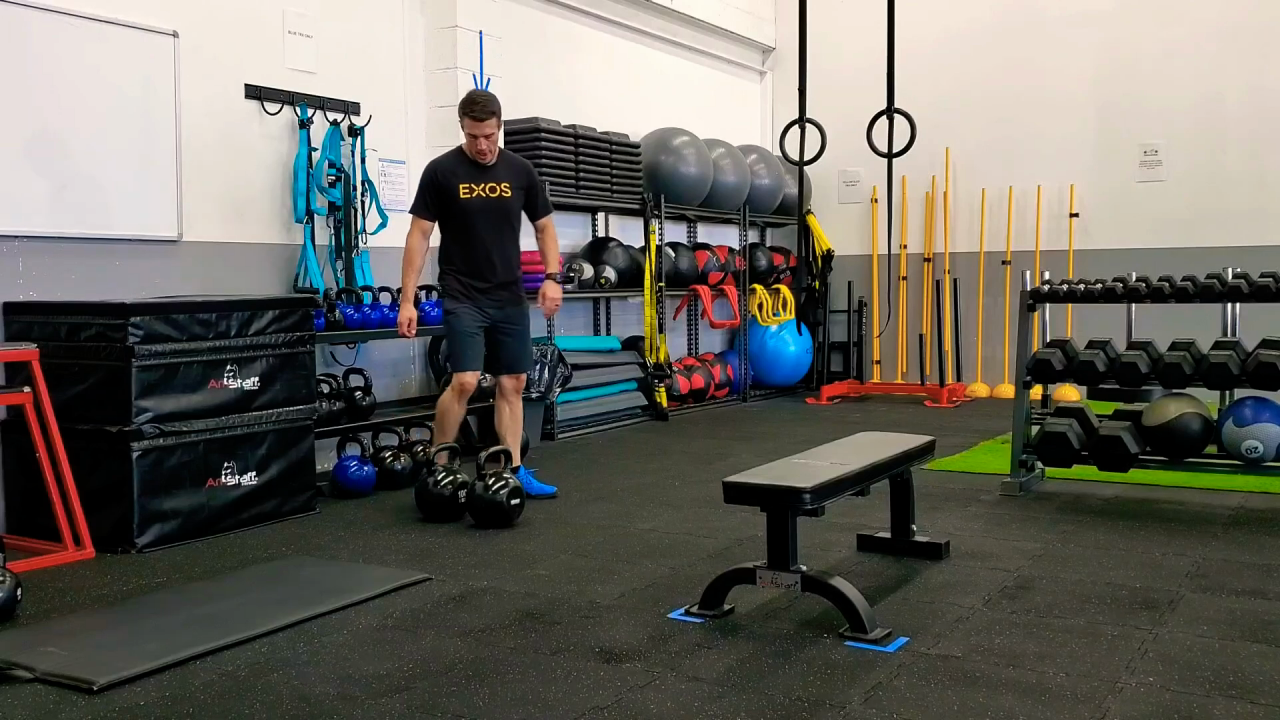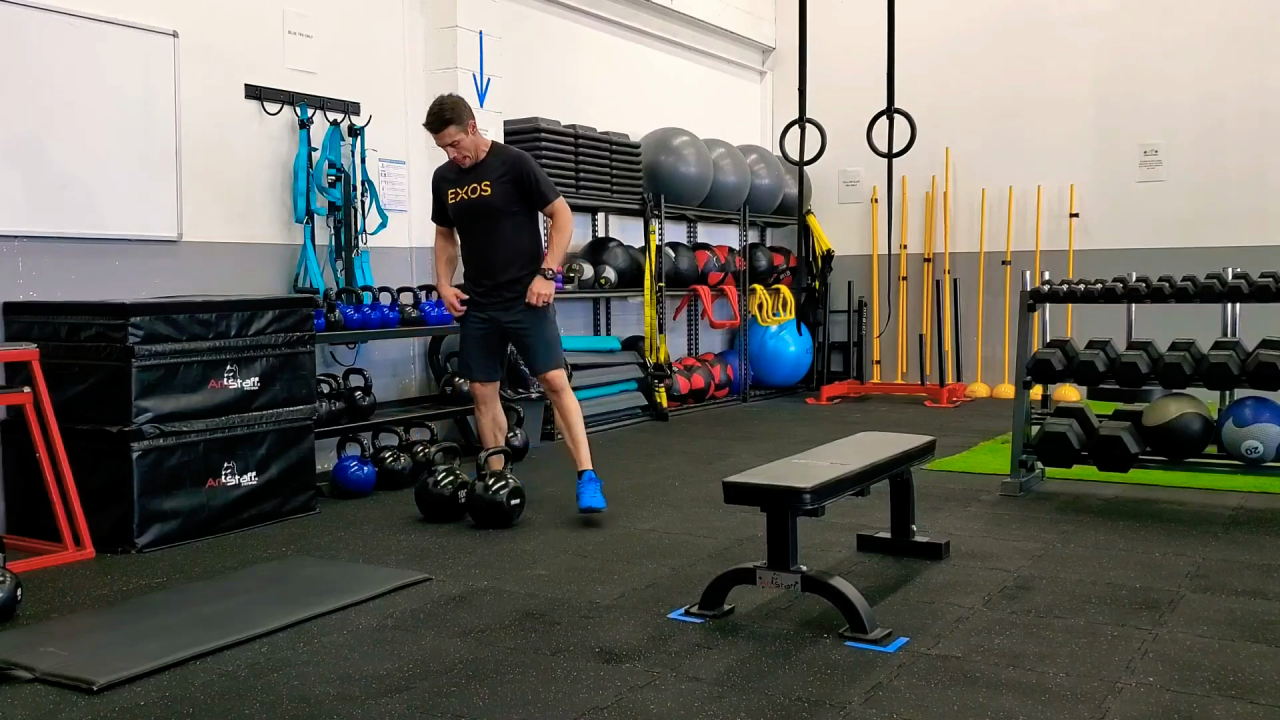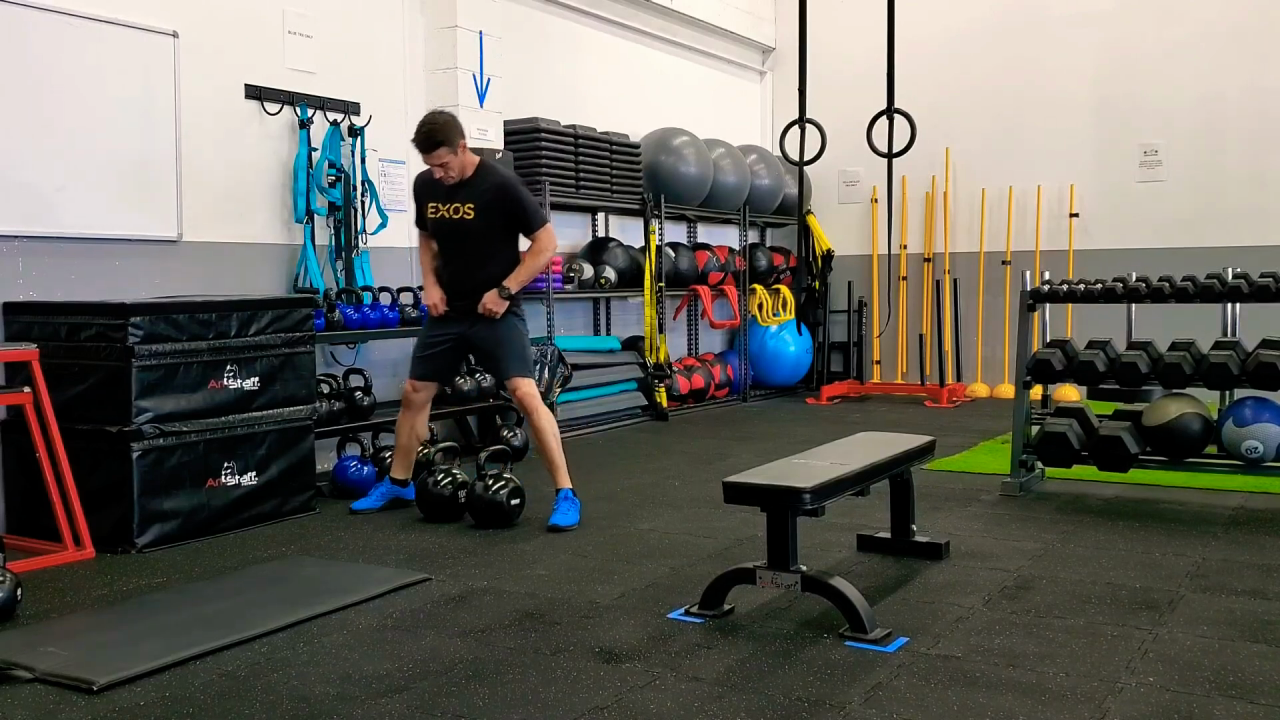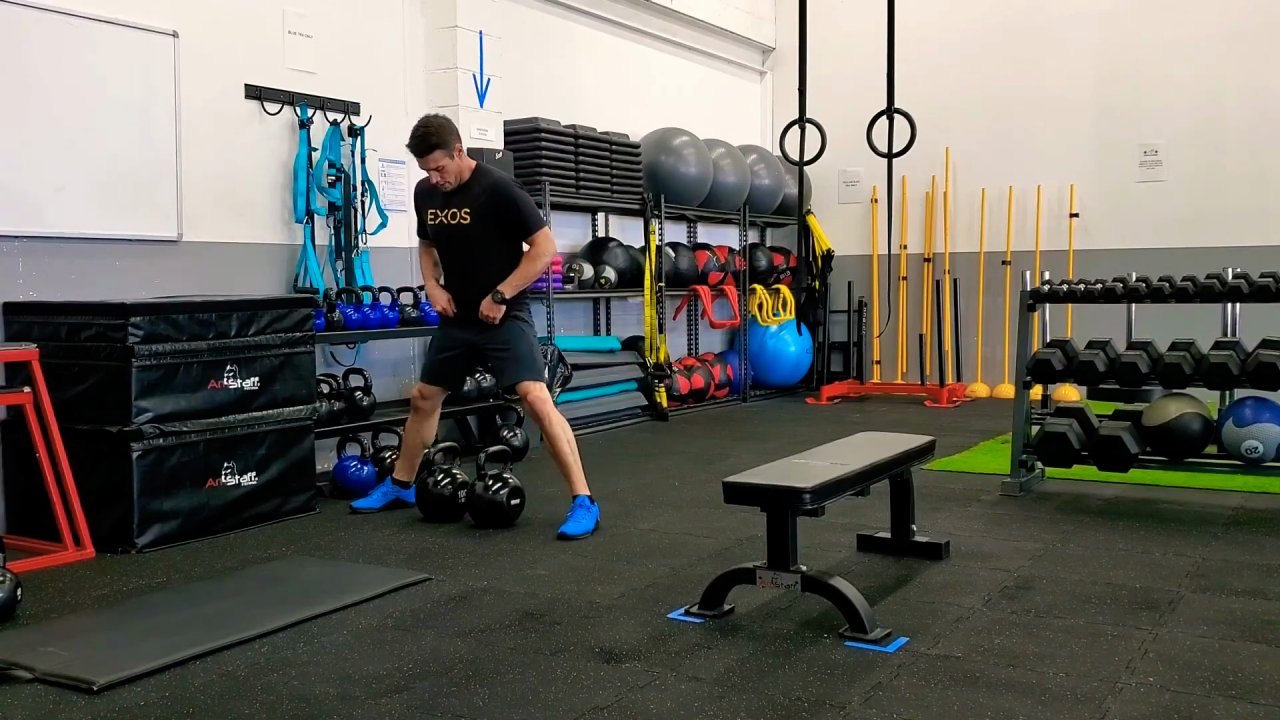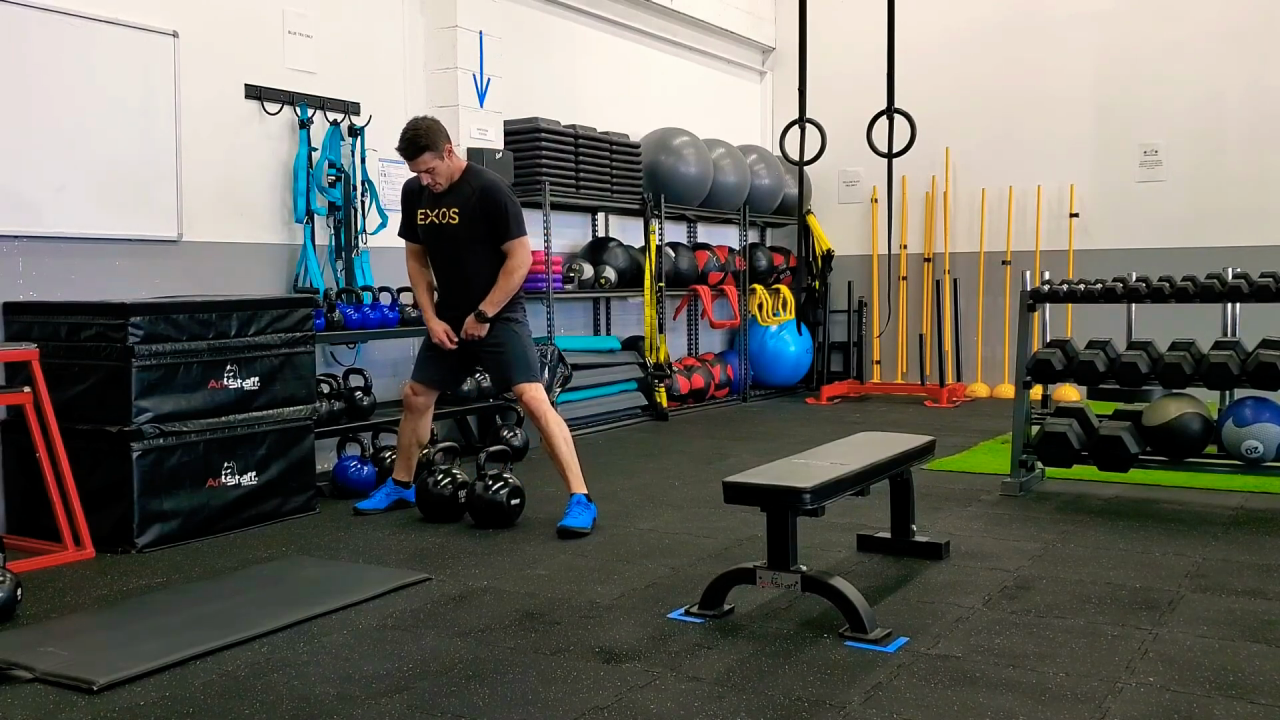
dt=0.7s
person 1, frame 1
left shoulder: (520, 170)
right shoulder: (441, 171)
left elbow: (545, 227)
right elbow: (418, 235)
left wrist: (551, 277)
right wrist: (407, 299)
left hip: (510, 297)
right hip: (462, 297)
left knee: (512, 384)
right knee: (464, 381)
left ankle: (515, 472)
person 1, frame 2
left shoulder: (515, 164)
right shoulder: (444, 178)
left elbow: (561, 217)
right elbow: (445, 235)
left wrist: (546, 274)
right wrist: (444, 282)
left hip: (527, 297)
right hip: (478, 303)
left knee: (555, 381)
right knee: (483, 391)
left ankle: (587, 478)
person 1, frame 3
left shoulder: (501, 186)
right shoulder: (425, 185)
left elbow: (546, 244)
left wrist: (504, 291)
right wrist: (430, 283)
left hip: (497, 310)
right hip: (449, 310)
left knee: (525, 395)
right knee: (415, 394)
left ankle: (566, 494)
right ankle: (398, 483)
person 1, frame 4
left shoulder: (498, 188)
right shoulder: (425, 192)
left elbow: (544, 246)
left wrist: (501, 295)
right wrist: (433, 285)
left hip: (504, 314)
right hip: (457, 318)
left knee: (536, 399)
right knee: (424, 398)
left ankle: (584, 502)
right ankle: (399, 486)
person 1, frame 5
left shoulder: (488, 189)
right shoulder: (414, 193)
left elbow: (521, 257)
right elbow: (416, 257)
left wrist: (483, 315)
right wrist: (430, 316)
left hip: (499, 316)
right hip: (449, 319)
left knee: (533, 400)
right knee: (415, 397)
left ankle: (580, 501)
right ankle: (401, 486)
